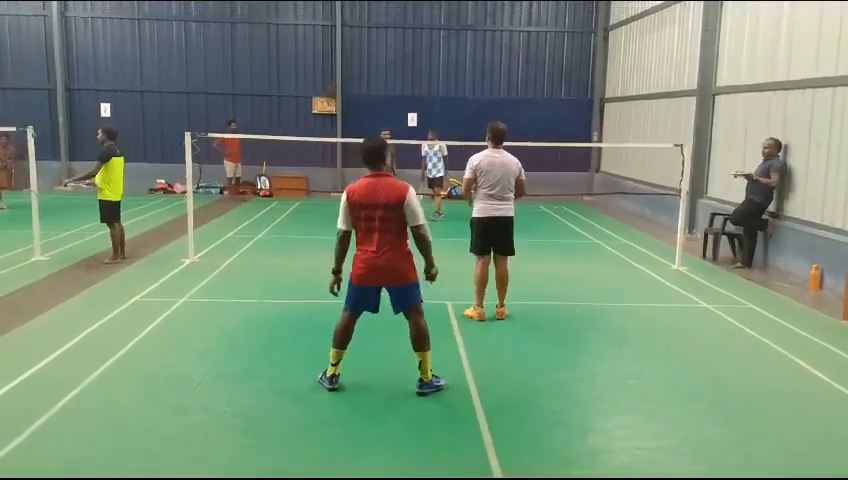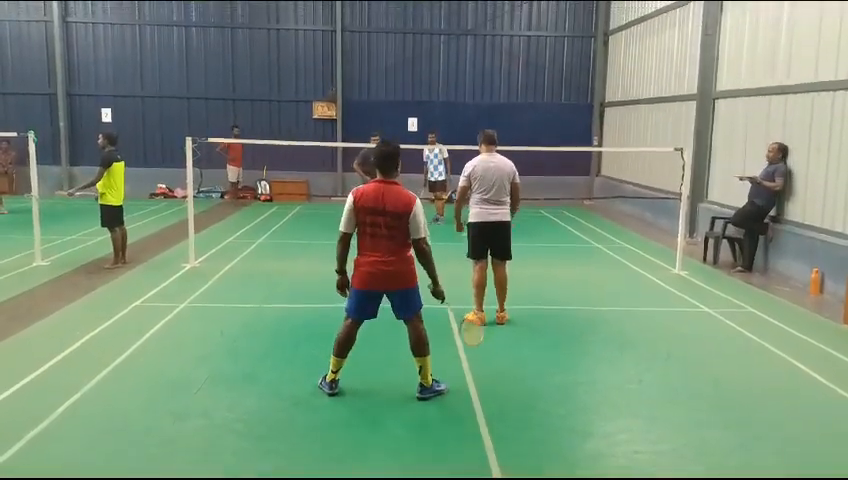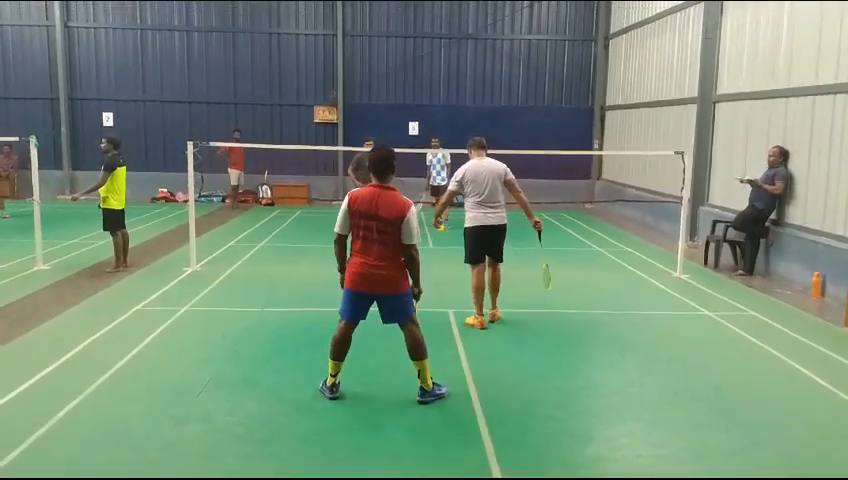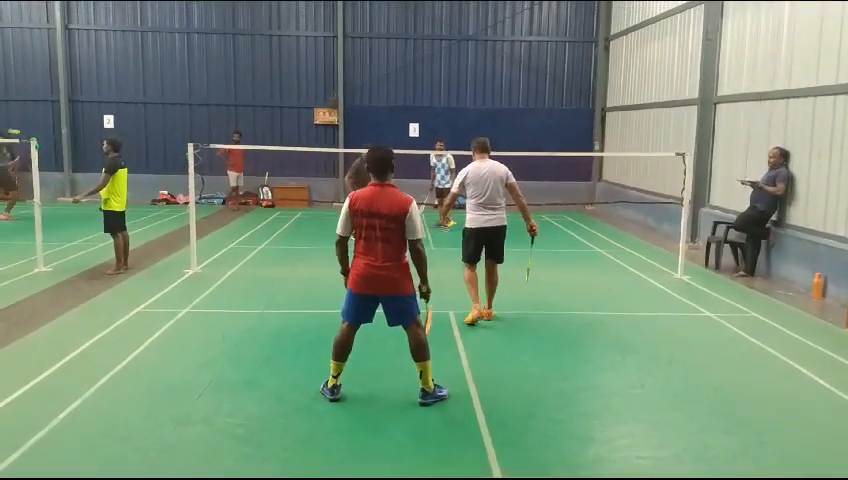
dt=0.4s
person 1, frame 1
left shoulder: (351, 192)
right shoulder: (404, 190)
left elbow: (343, 236)
right elbow: (420, 233)
left wrist: (336, 271)
right wrist: (430, 263)
left hip: (365, 268)
right hip: (400, 267)
left knee: (348, 317)
right knee: (416, 317)
left ankle: (331, 374)
right ankle: (426, 378)
person 1, frame 2
left shoulder: (357, 195)
right shoulder: (410, 200)
left elbow: (344, 239)
right elbow: (421, 246)
left wrist: (341, 273)
right wrist: (435, 281)
left hip: (365, 273)
right hip: (401, 275)
left knee: (351, 323)
right knee: (415, 323)
left ankle: (331, 379)
right ankle: (426, 383)
person 1, frame 3
left shoulder: (352, 198)
right shoulder: (405, 206)
left elbow: (339, 239)
right elbow: (411, 252)
left wrist: (342, 269)
right wrist: (416, 284)
left hip: (358, 276)
right hip: (392, 279)
left knee: (345, 326)
right knee: (410, 327)
left ankle: (331, 383)
right ankle: (426, 386)
person 1, frame 4
left shoulder: (354, 199)
right shoulder: (406, 202)
left elbow: (340, 242)
right elbow: (417, 248)
left wrist: (346, 272)
right wrist: (424, 281)
left hip: (362, 277)
right hip: (396, 279)
left knee: (348, 327)
right knee: (415, 328)
left ankle: (332, 385)
right ankle: (428, 388)
person 2, frame 1
left shoulder: (476, 159)
right shoulder: (514, 162)
left elbow: (465, 191)
right elbow: (521, 192)
left hip: (482, 215)
right hip: (506, 216)
left knee: (482, 261)
right knee: (501, 262)
left ankle: (478, 308)
right ankle: (500, 307)
person 2, frame 2
left shoulder: (472, 165)
right shoulder: (509, 165)
left elbow: (460, 198)
right elbow: (516, 198)
left wrist: (458, 220)
right wrist: (509, 216)
left hip: (478, 220)
right hip: (502, 220)
left knee: (480, 266)
right knee: (500, 266)
left ankle: (478, 313)
right ankle: (501, 312)
person 2, frame 3
left shoulder: (464, 170)
right shoulder: (501, 167)
left elbow: (446, 200)
right elbow: (518, 194)
left wrist: (436, 217)
right wrist: (532, 217)
left hip: (475, 224)
right hip: (499, 223)
left knee: (478, 269)
right knee: (494, 265)
left ankle: (479, 316)
right ankle: (494, 310)
person 2, frame 4
left shoulder: (466, 171)
right shoulder: (502, 169)
left elbow: (450, 201)
right elbow: (518, 197)
left wrist: (443, 216)
right wrist: (529, 221)
left hip: (475, 225)
right hip: (498, 224)
left knee: (470, 266)
right knee: (491, 267)
left ankle: (476, 307)
right ankle: (488, 309)
person 3, frame 1
left shoulder: (106, 151)
right shoulder: (117, 151)
left elbow: (94, 172)
left wrist: (73, 180)
right wrist: (96, 182)
left hip: (108, 195)
right hip: (116, 193)
left knee: (112, 224)
right knee: (117, 222)
left ankle: (115, 256)
right ankle: (122, 252)
person 3, frame 2
left shoulder: (107, 156)
right shoulder: (118, 156)
left elbow: (97, 179)
left wrist: (76, 189)
right wrist: (102, 191)
left hip: (109, 199)
right hip: (117, 197)
left knee: (113, 228)
right knee: (120, 226)
left ankle: (116, 260)
right ankle: (123, 257)
person 3, frame 3
left shoulder: (110, 160)
right shoulder: (119, 160)
left elbow: (101, 183)
left wrist: (81, 194)
right wrist: (103, 198)
left hip: (111, 203)
right hip: (118, 201)
left knee: (115, 232)
right knee: (122, 230)
left ankle: (118, 264)
right ankle: (124, 261)
person 3, frame 4
left shoulder: (111, 162)
right shoulder: (120, 162)
left elbow: (102, 185)
left wrist: (83, 196)
right wrist: (104, 200)
left hip: (112, 205)
right hip: (119, 203)
left knee: (116, 234)
right knee: (122, 232)
left ankle: (118, 266)
right ankle: (125, 263)
person 4, frame 1
left shoulder: (776, 164)
right shoulder: (766, 162)
left elbow: (774, 182)
left wrist: (755, 178)
right wrist: (746, 176)
left hip: (759, 200)
right hip: (753, 199)
left knee: (735, 218)
right knee: (749, 231)
left ankle: (764, 224)
right ankle: (746, 261)
person 4, frame 2
left shoulder: (780, 168)
right shoulder: (770, 166)
left elbow: (778, 186)
left wrist: (759, 181)
right wrist: (751, 179)
left hip: (761, 204)
right hip: (756, 202)
left knee: (736, 220)
right knee: (750, 234)
left ankle: (764, 228)
right ankle: (746, 265)
person 4, frame 3
left shoulder: (781, 172)
right shoulder: (770, 170)
left elbow: (779, 190)
left wrist: (760, 184)
right wrist: (751, 183)
left hip: (762, 207)
right hip: (756, 206)
left knee: (737, 223)
right knee: (751, 238)
left ankle: (765, 231)
right ankle: (747, 269)
person 4, frame 4
left shoulder: (782, 172)
right shoulder: (771, 171)
left elbow: (780, 191)
left wrist: (761, 185)
right wrist: (753, 185)
left hip: (763, 208)
right hip: (757, 207)
left knee: (738, 224)
right knee: (752, 239)
left ankle: (766, 232)
right ankle: (748, 270)
